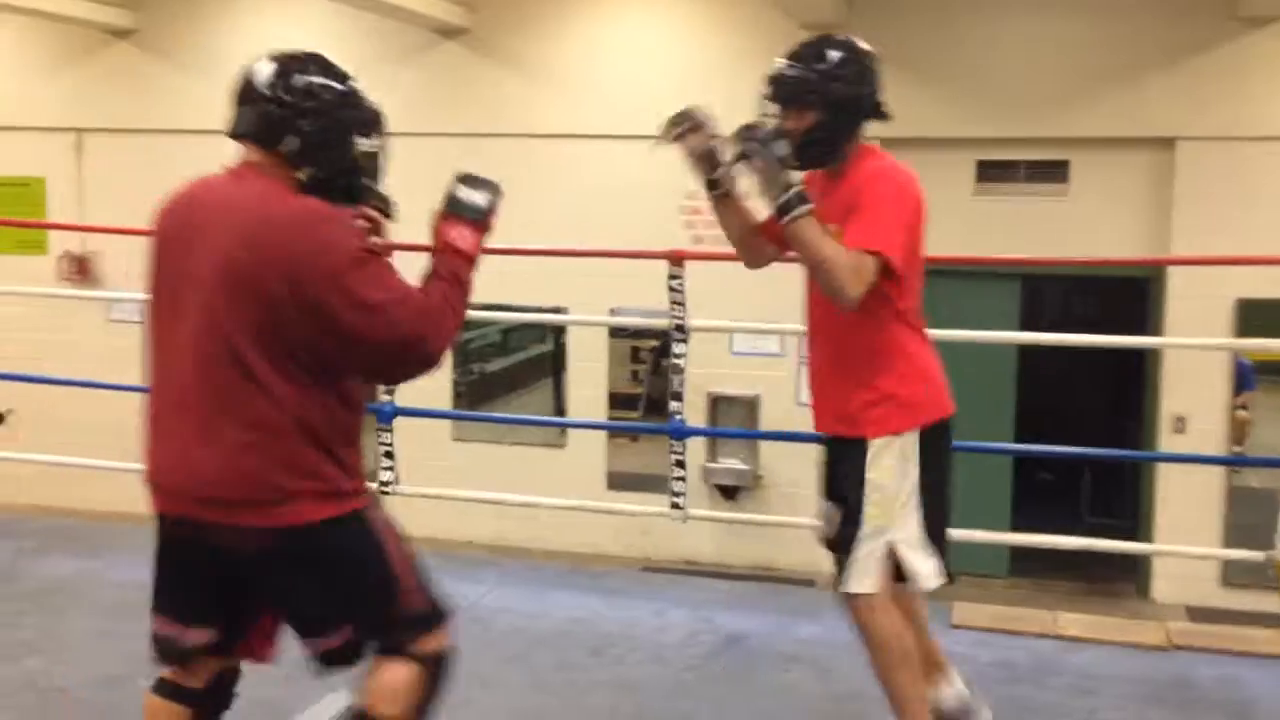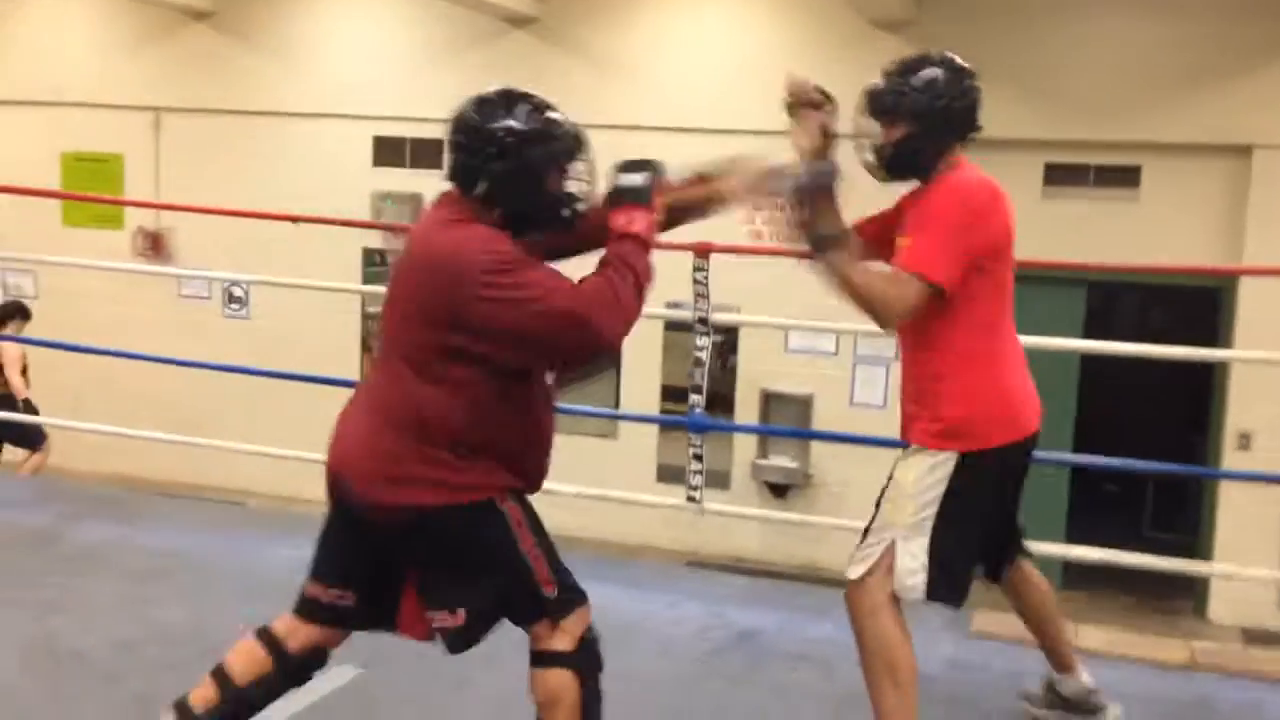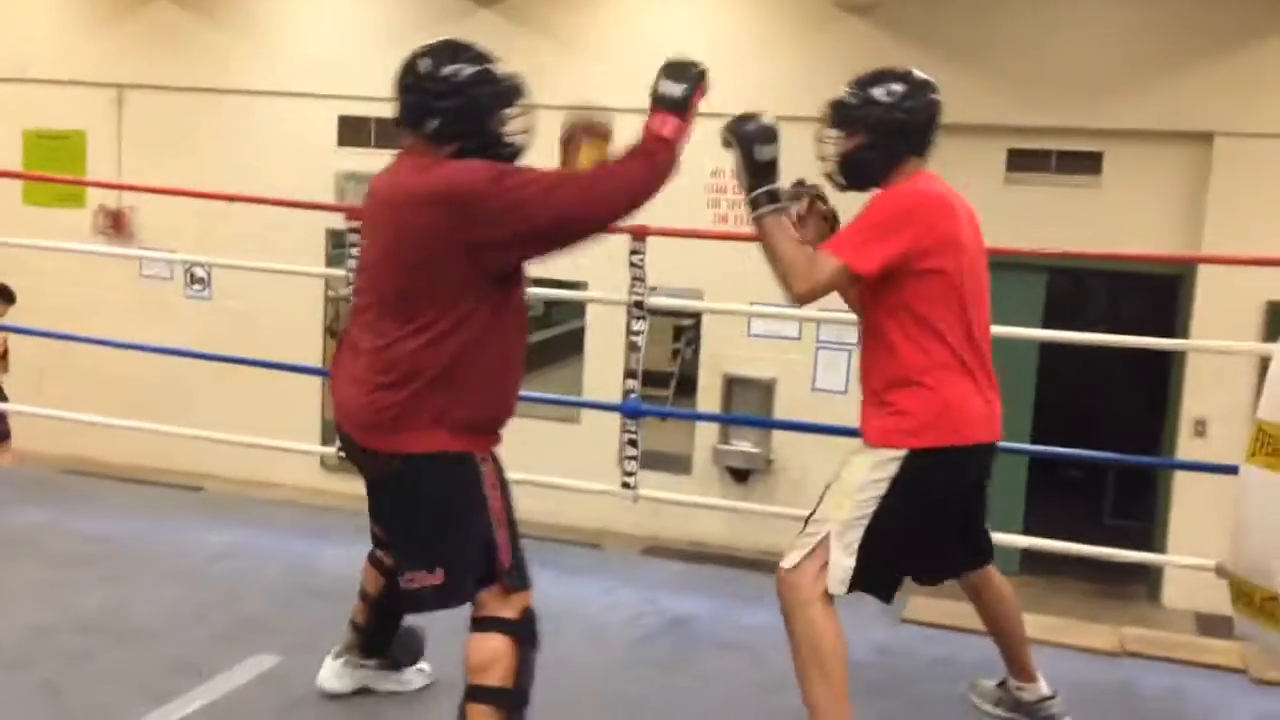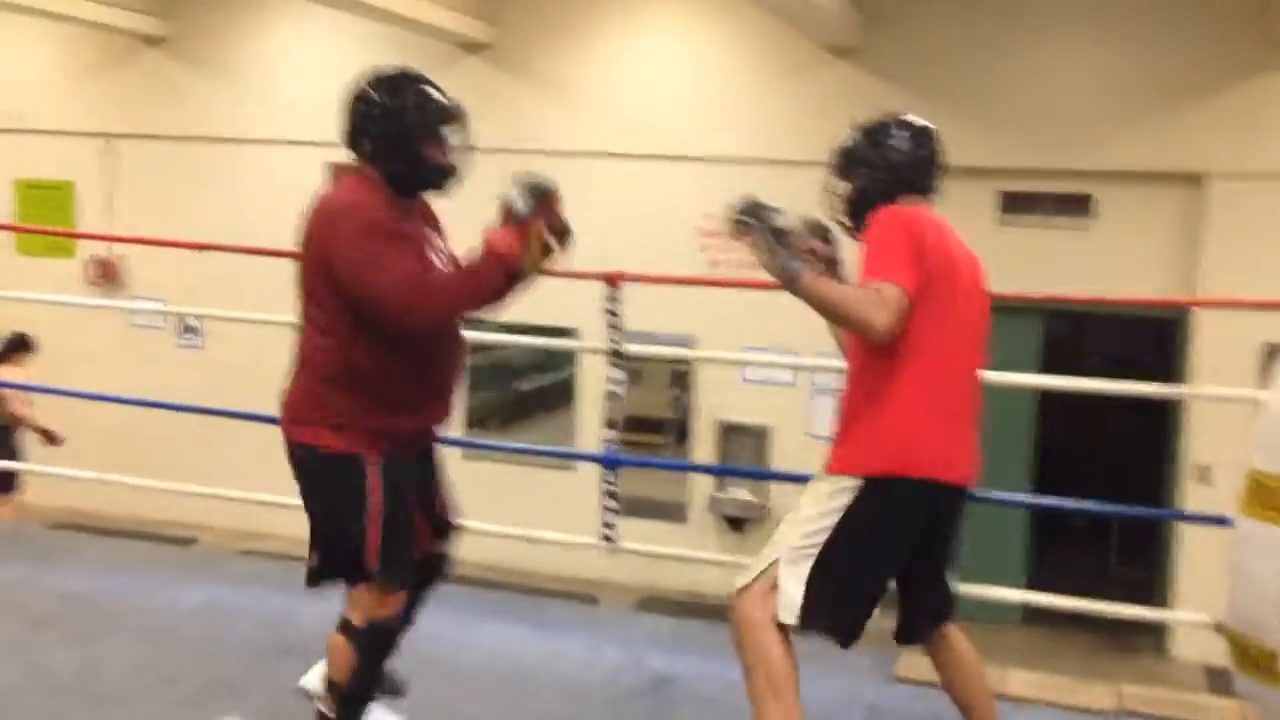
dt=0.4s
person 1, frame 1
left shoulder: (183, 210)
right shoulder: (311, 231)
right elbow: (411, 343)
right wrist: (460, 238)
left hip: (190, 493)
right hip: (295, 503)
left knee: (196, 665)
right knee: (421, 644)
person 1, frame 2
left shoulder: (472, 221)
right shoulder: (471, 258)
left elbow: (578, 225)
right elbow: (591, 326)
left wrist: (693, 194)
right wrist: (636, 223)
left hip: (369, 470)
right hip: (446, 487)
left knee: (318, 620)
right knee: (563, 626)
person 1, frame 3
left shoulder: (406, 186)
right shoulder: (459, 191)
left elbow: (544, 208)
right elbow: (594, 199)
left wrist: (576, 165)
right wrist: (668, 123)
left hip: (375, 412)
right hip: (426, 429)
left knee: (407, 541)
right knee: (503, 598)
left ankle: (362, 655)
person 1, frame 4
left shoulder: (403, 207)
right shoulder: (354, 215)
left elbow: (451, 293)
right elbow: (422, 306)
left wrist: (521, 250)
right wrist: (511, 239)
left hip: (393, 429)
right hip: (349, 434)
left knee: (426, 555)
right knee: (381, 592)
person 2, frame 1
left shoulder: (883, 181)
right shoulder: (823, 182)
left elbow: (850, 285)
right elbow: (758, 251)
left wrist: (785, 194)
right wrist: (715, 171)
left hip: (895, 414)
right hip: (852, 413)
left knee: (870, 588)
right knee: (861, 564)
person 2, frame 2
left shoulder: (962, 196)
right shoulder: (926, 202)
left elbow: (895, 307)
right elbow: (857, 244)
left wrist: (820, 241)
right wrist: (815, 158)
left hip: (965, 428)
right hip: (991, 422)
left knee: (869, 589)
right knee: (1002, 561)
person 2, frame 3
left shoulder: (907, 203)
right shoulder: (934, 203)
left elbow: (801, 284)
right elbow: (875, 304)
left wrist: (763, 189)
right wrist: (821, 237)
left hip: (917, 433)
right hip: (963, 427)
left knee: (802, 580)
right knee: (969, 563)
person 2, frame 4
left shoulder: (899, 224)
right shoulder: (958, 252)
left elbow: (879, 322)
left wrist: (791, 269)
right wrist: (824, 278)
left hip: (884, 465)
right hip: (944, 469)
left knee: (755, 606)
right knee: (932, 622)
